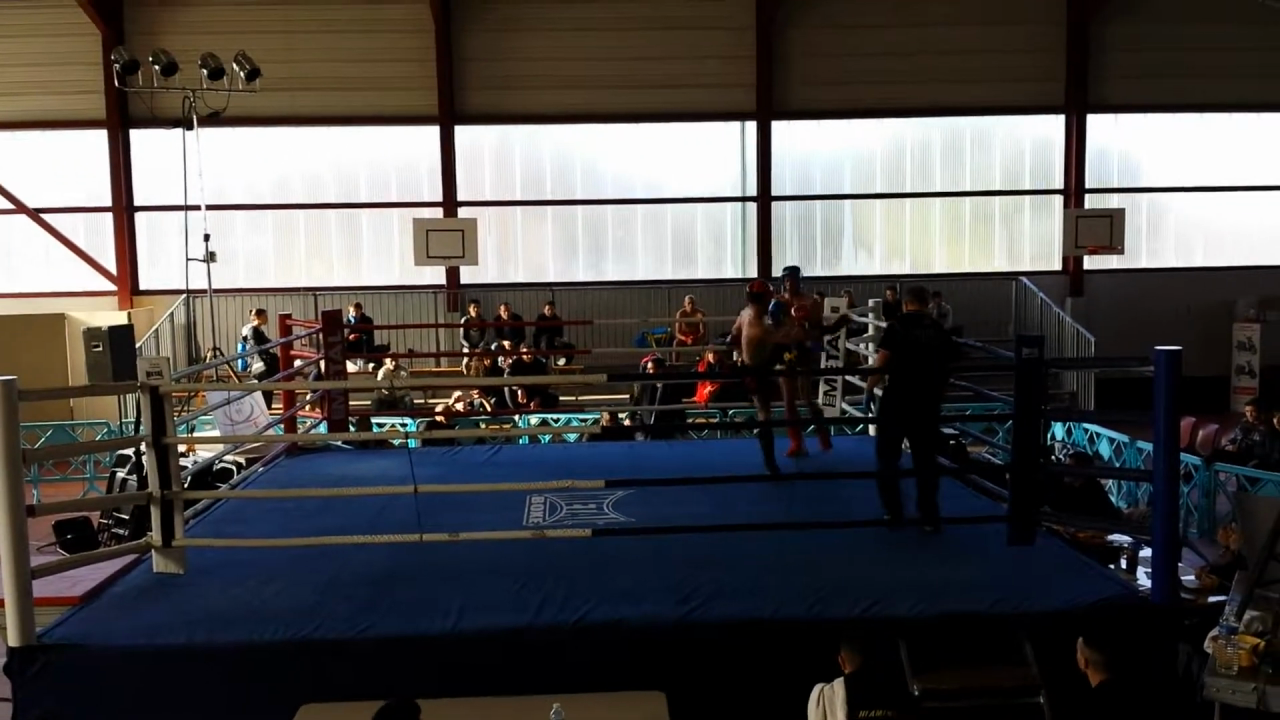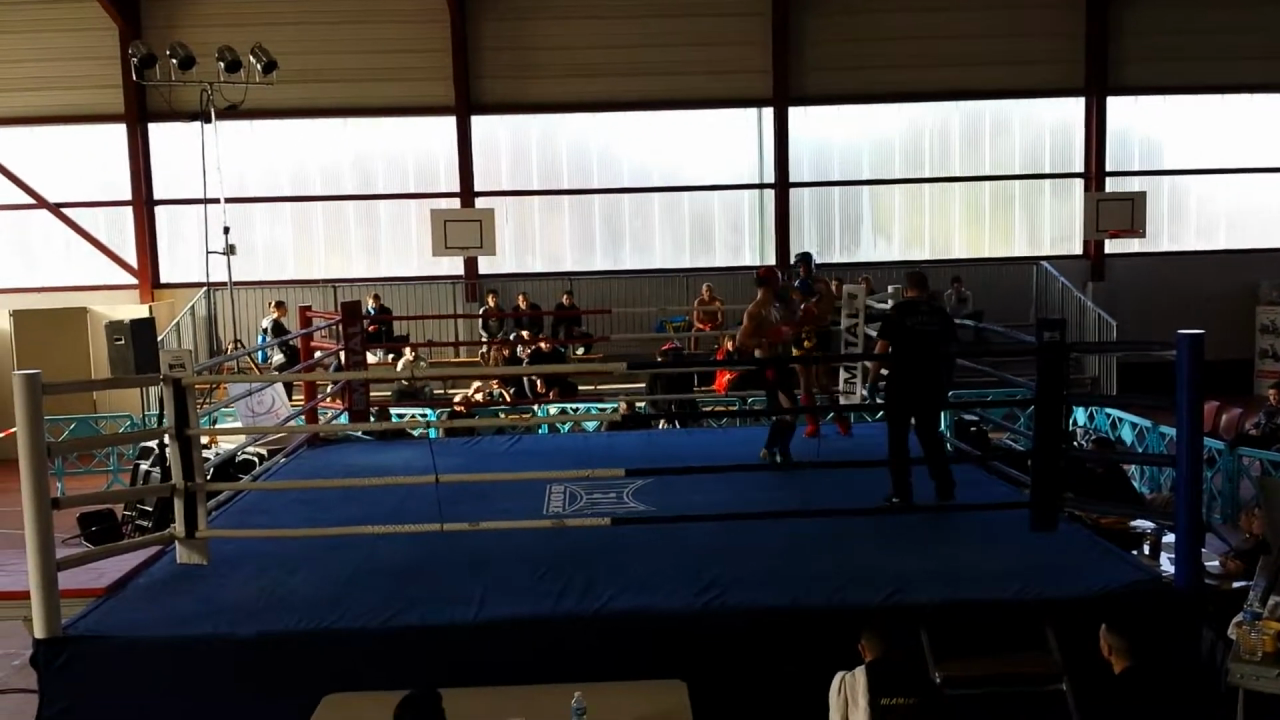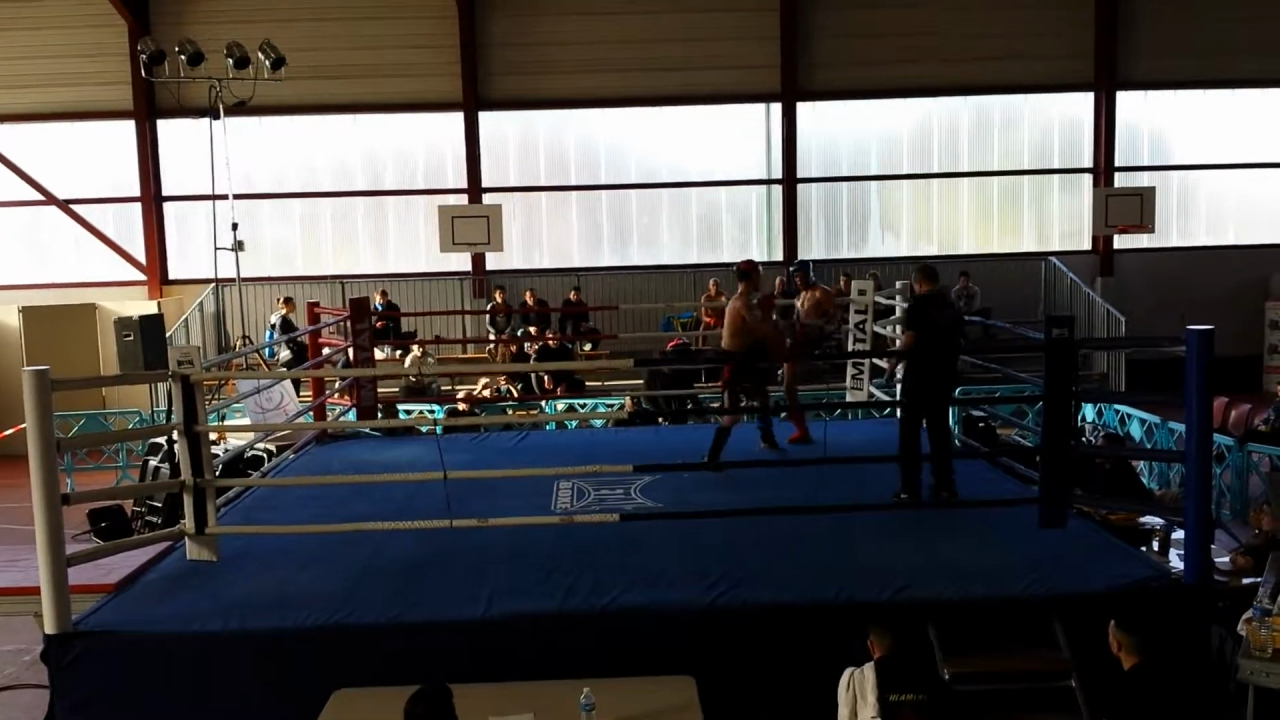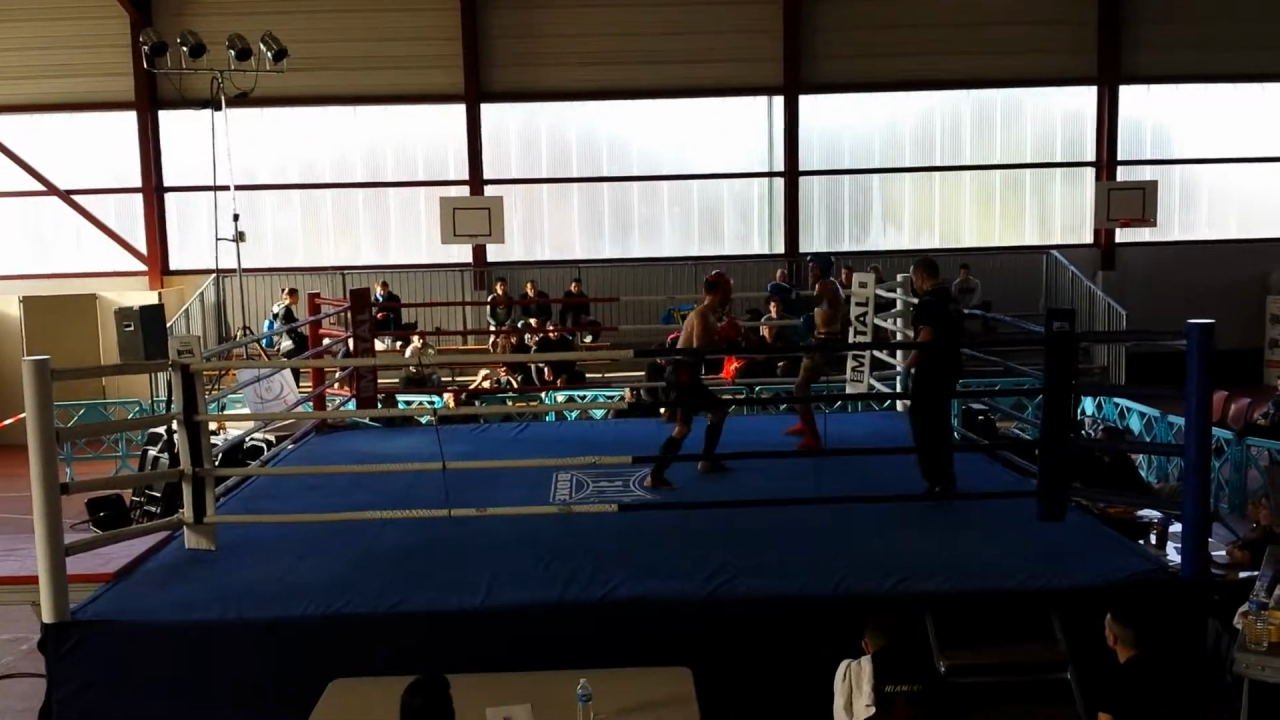
dt=0.4s
person 1, frame 1
left shoulder: (897, 326)
right shoulder: (941, 331)
left elbow: (881, 363)
right elbow: (947, 366)
left wrist: (869, 390)
right wrist: (937, 393)
left hip: (897, 400)
right hip: (929, 401)
left knee: (888, 454)
right knee: (926, 458)
left ankle: (893, 511)
right ankle: (929, 516)
person 1, frame 2
left shoulder: (896, 313)
right shoulder: (942, 315)
left elbow: (881, 351)
right elbow: (949, 352)
left wrist: (872, 381)
right wrist: (946, 383)
left hip: (900, 384)
right hip: (932, 385)
left knee: (898, 439)
right knee: (931, 436)
left ankle: (901, 495)
right ankle: (945, 489)
person 1, frame 3
left shoulder: (919, 305)
right shoulder: (952, 308)
left elbow: (907, 343)
right elbow: (957, 342)
left wrist: (891, 369)
left hip: (919, 376)
right hip: (945, 376)
left knee: (910, 432)
right knee: (940, 429)
left ankle: (910, 489)
right ankle: (945, 486)
person 1, frame 4
left shoulder: (929, 301)
right shoulder: (950, 300)
left elbow: (925, 339)
left wrist: (907, 366)
left hip: (931, 371)
right hip: (949, 369)
left knee: (923, 424)
right knee: (941, 423)
left ankle: (939, 483)
right ankle: (945, 479)
person 2, frame 1
left shoulder: (747, 312)
right shoulder: (757, 327)
left elbow: (734, 338)
right elbow: (786, 338)
left hip: (766, 356)
right hip: (756, 371)
right knee: (765, 415)
right ankle: (771, 466)
person 2, frame 2
left shoulder: (774, 306)
right shoulder: (754, 312)
left elbow: (787, 323)
right elbow: (741, 343)
right wrist: (768, 341)
left hip: (779, 362)
right hip: (769, 367)
left knee: (782, 410)
right knee: (791, 412)
left ankle: (769, 449)
right ankle: (783, 455)
person 2, frame 3
left shoulder: (743, 301)
right shoulder: (743, 303)
left elbow: (754, 331)
right elbow: (767, 331)
right wrist: (767, 314)
left hip: (745, 358)
right hip: (734, 361)
left knee: (762, 399)
right knee: (731, 416)
left ankle: (767, 439)
right ankle: (711, 459)
person 2, frame 4
left shoulder: (710, 313)
right shoulder: (702, 314)
right elbow: (699, 346)
right wrist: (721, 336)
left hip: (688, 372)
right hip: (683, 372)
left knee: (719, 410)
right knee: (683, 427)
left ankle: (707, 460)
right ankle: (655, 476)
person 3, frame 1
left shoulder: (811, 301)
right shoulder: (778, 301)
left elbow: (819, 328)
right elbow: (774, 324)
right wrist: (775, 315)
left hip: (806, 350)
right hip: (786, 351)
left knee: (807, 398)
right knee: (789, 400)
left ankle: (823, 435)
right ankle: (797, 443)
person 3, frame 2
left shoulder: (822, 284)
right shoulder: (795, 286)
left elbow: (830, 307)
left wrist: (814, 292)
left hip: (822, 335)
right hip: (802, 337)
left knee: (823, 383)
right knee: (806, 385)
left ankle: (841, 420)
right ankle: (813, 423)
person 3, frame 3
left shoulder: (822, 293)
right shoulder: (800, 297)
left elbow: (835, 319)
left wrist: (828, 333)
left hip: (813, 338)
right hip: (800, 339)
right knee: (789, 387)
right ankle: (802, 431)
person 3, frame 4
left shoulder: (824, 285)
right shoulder: (831, 286)
left elbow: (814, 302)
right wrist: (810, 321)
left hip: (826, 343)
right hip: (825, 341)
left knee: (801, 388)
right knee: (802, 386)
left ankle: (812, 436)
right ankle: (805, 424)
